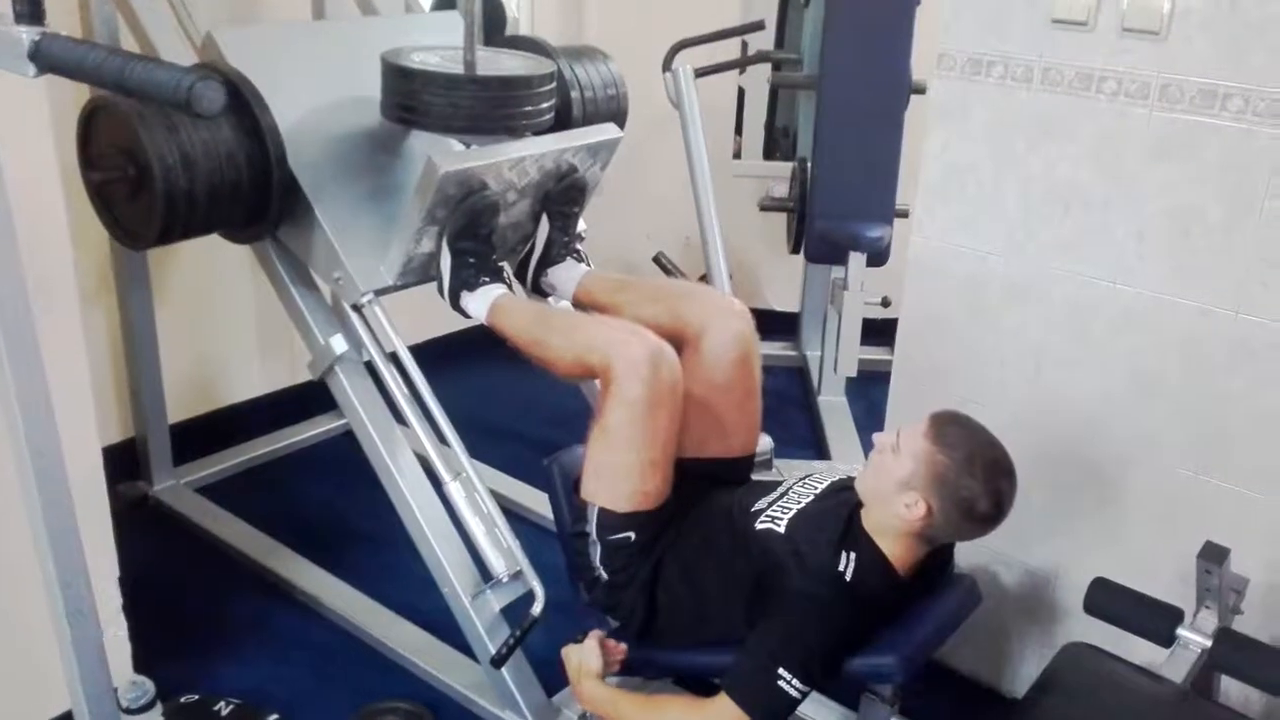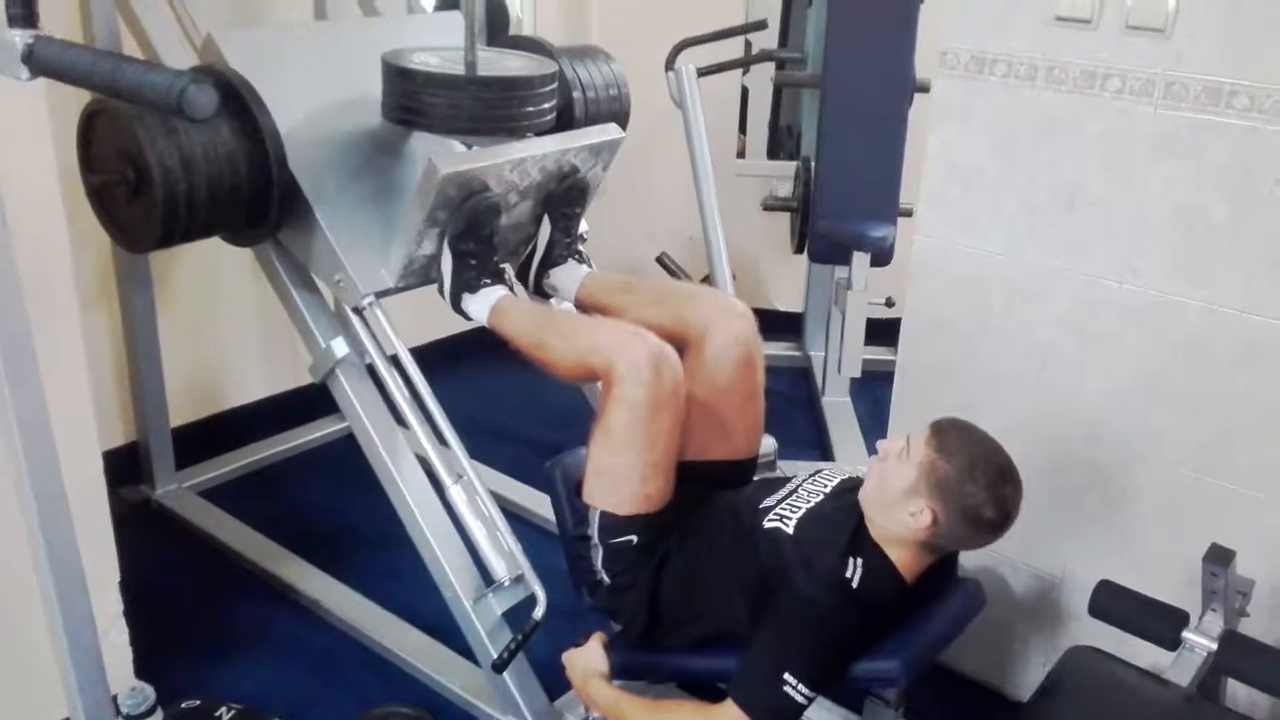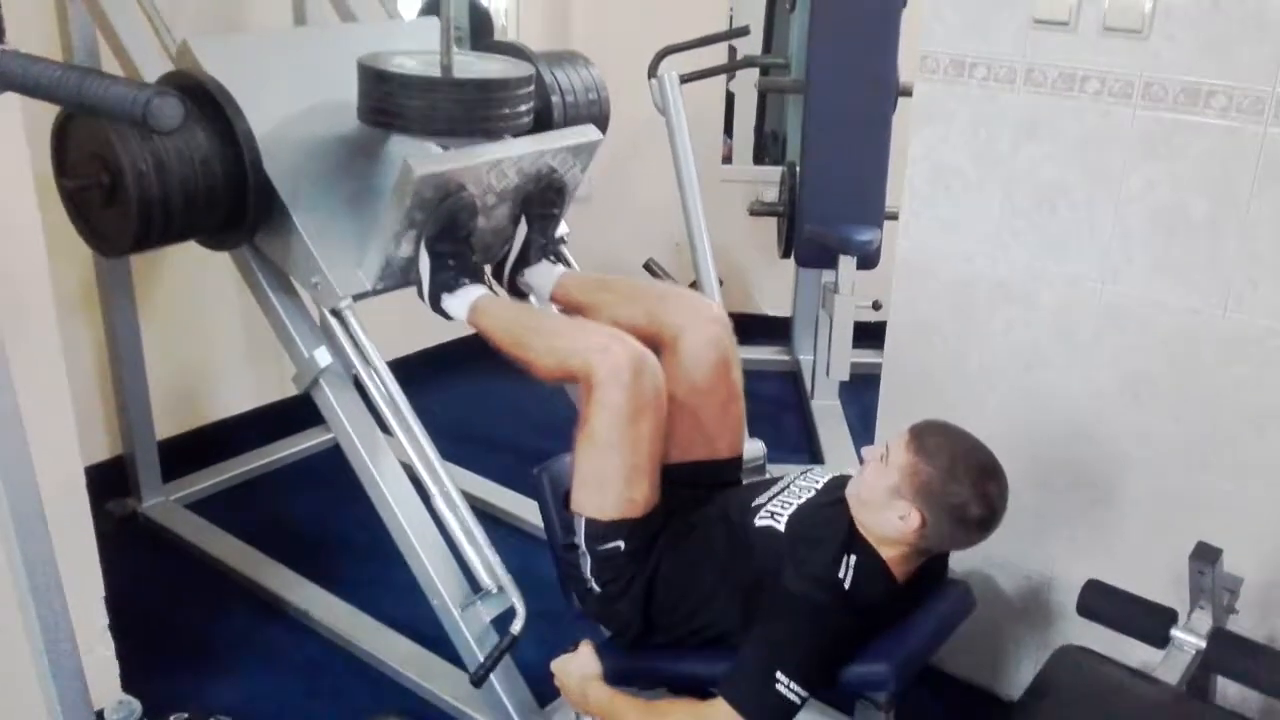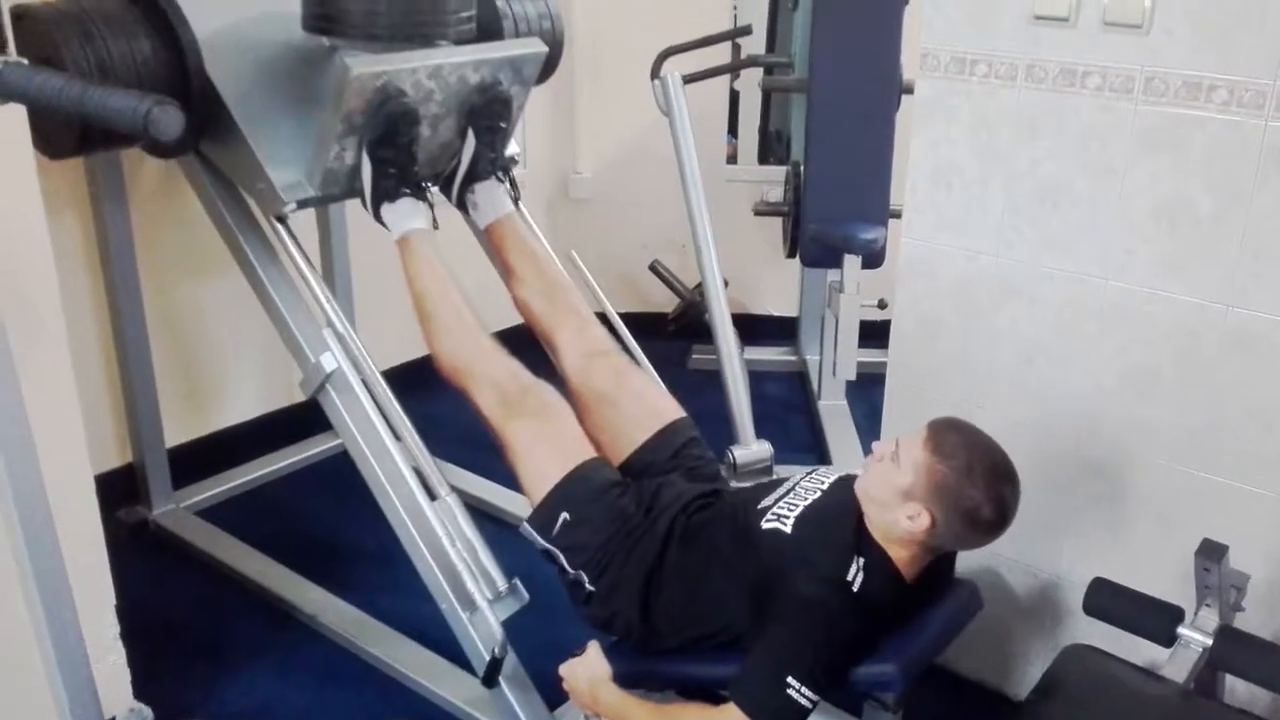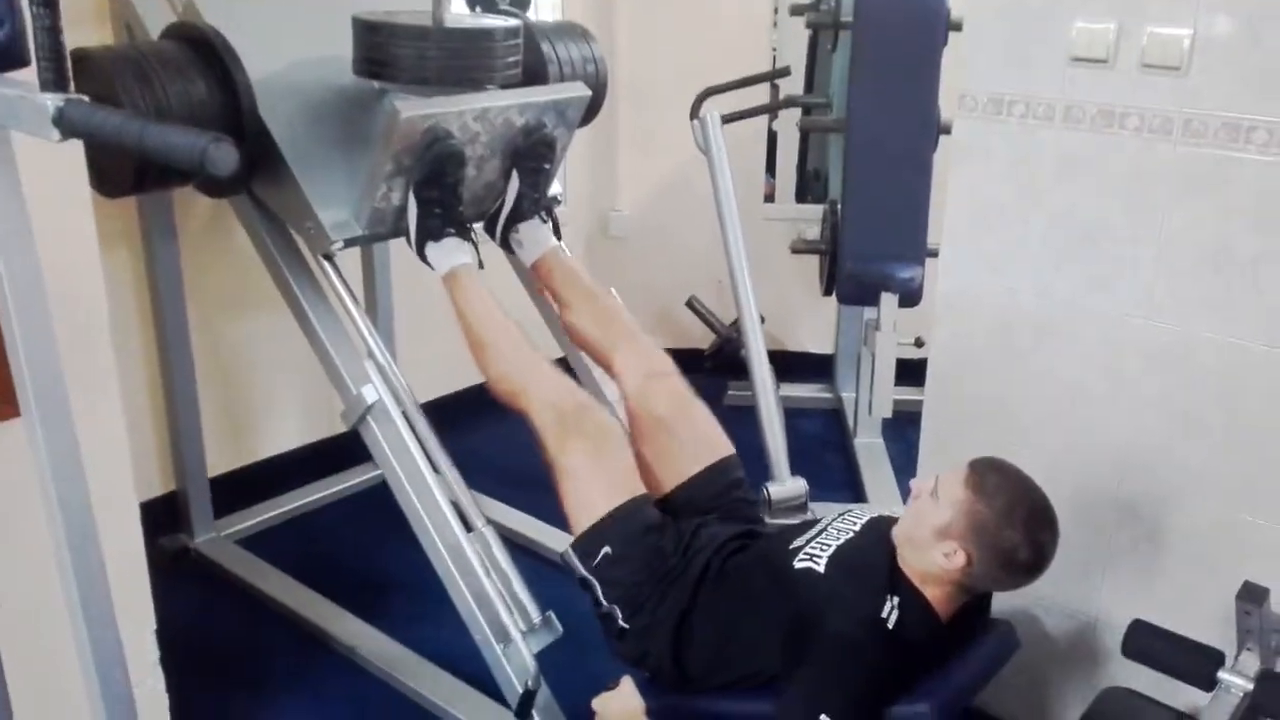
dt=1s
person 1, frame 1
left shoulder: (823, 599)
right shoulder: (917, 545)
left hip: (635, 574)
right hip: (712, 506)
left knee: (641, 357)
right knee: (723, 323)
left ankle: (484, 297)
right ankle: (562, 272)
person 1, frame 2
left shoulder: (829, 603)
right shoulder: (919, 548)
left hip: (638, 572)
right hip: (713, 508)
left knee: (642, 359)
right knee: (726, 324)
left ankle: (485, 298)
right ankle: (564, 273)
person 1, frame 3
left shoulder: (821, 604)
right shoulder: (911, 549)
left hip: (630, 577)
right hip: (703, 512)
left knee: (620, 361)
right knee: (696, 324)
left ankle: (466, 296)
right ankle: (539, 274)
person 1, frame 4
left shoulder: (829, 603)
right shoulder: (910, 537)
left hip: (628, 565)
right hip: (698, 508)
left knee: (514, 392)
right knee: (584, 343)
left ankle: (408, 217)
right ankle: (486, 193)
person 1, frame 5
left shoulder: (864, 640)
right shoulder: (948, 581)
left hip: (662, 605)
right hip: (734, 543)
left knee: (570, 413)
right knee: (643, 366)
left ankle: (452, 253)
right ankle: (528, 233)
